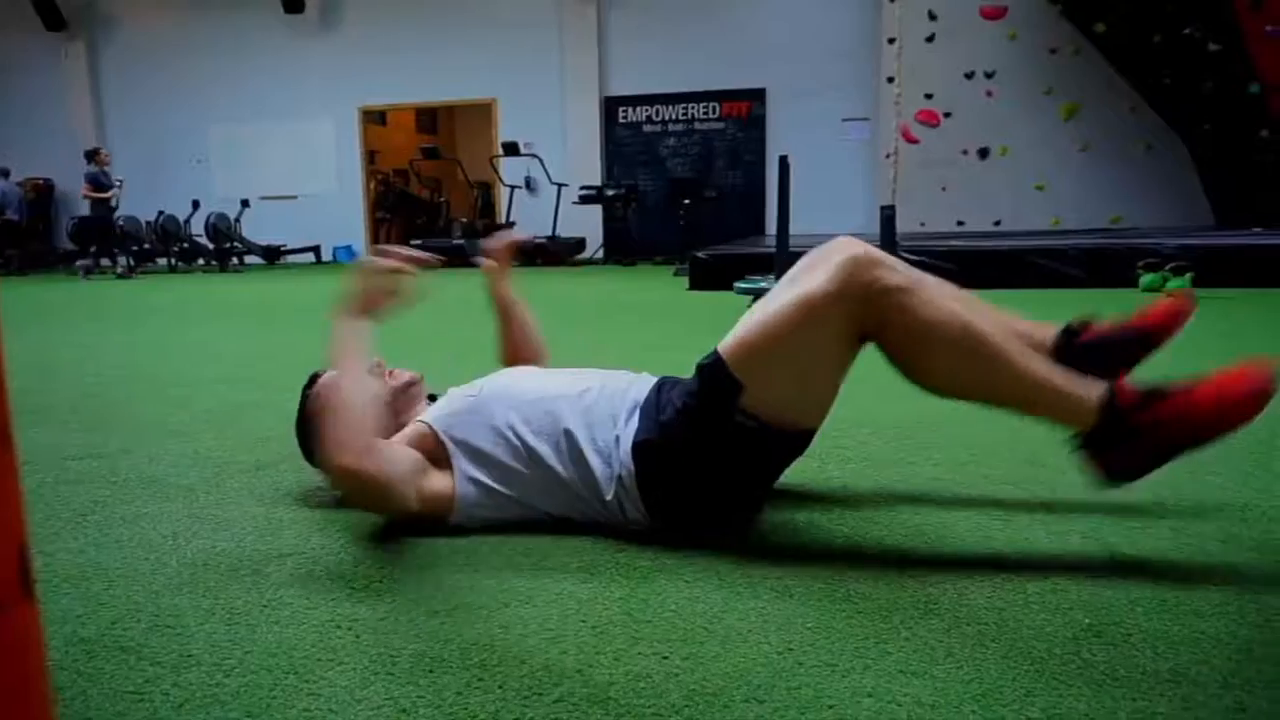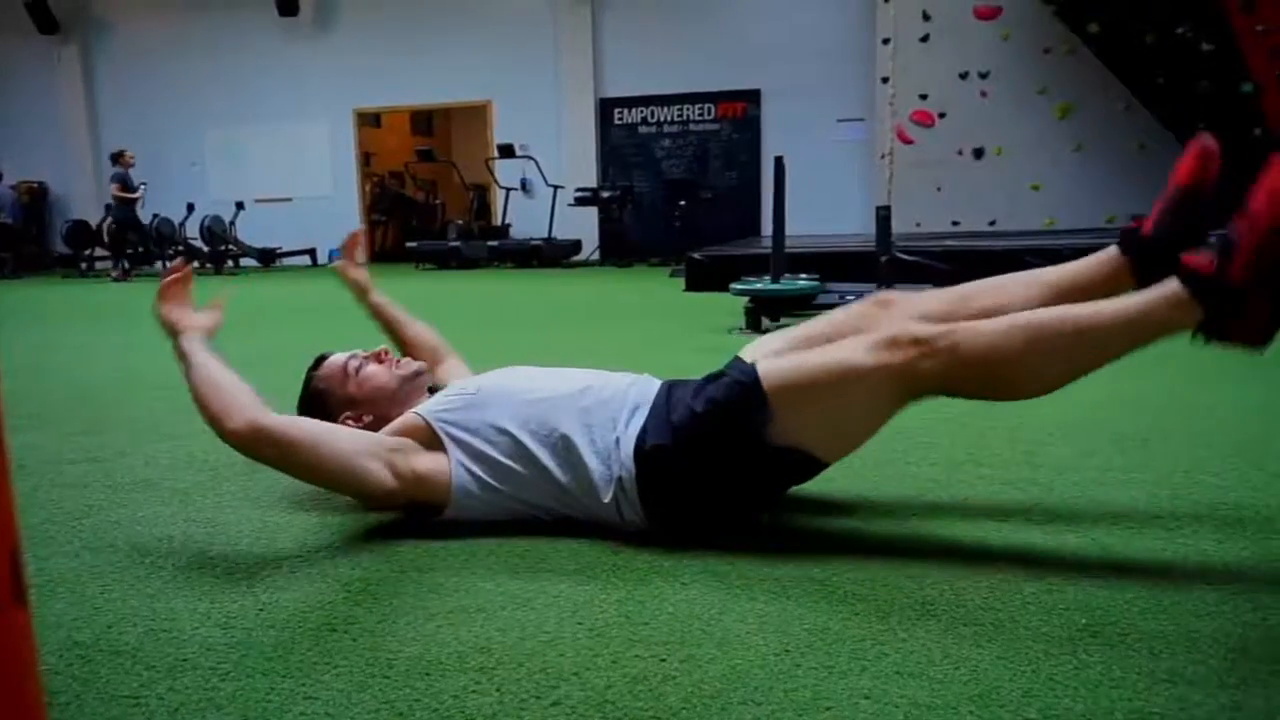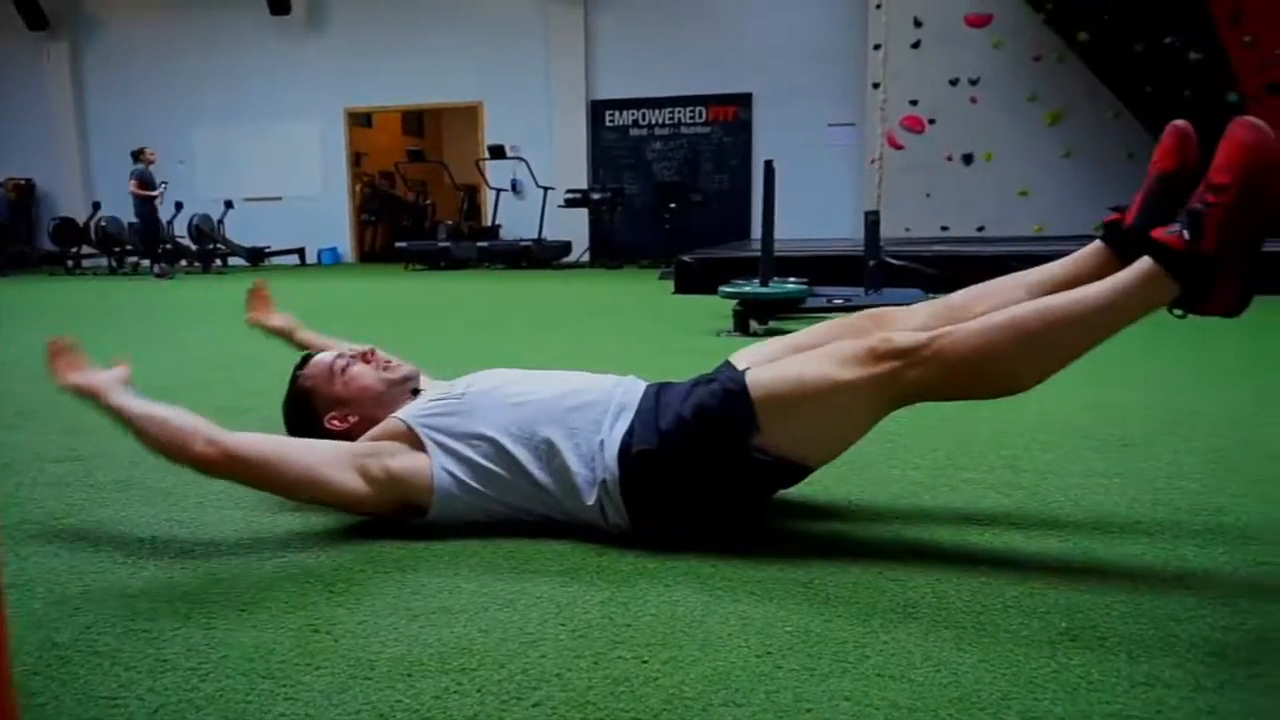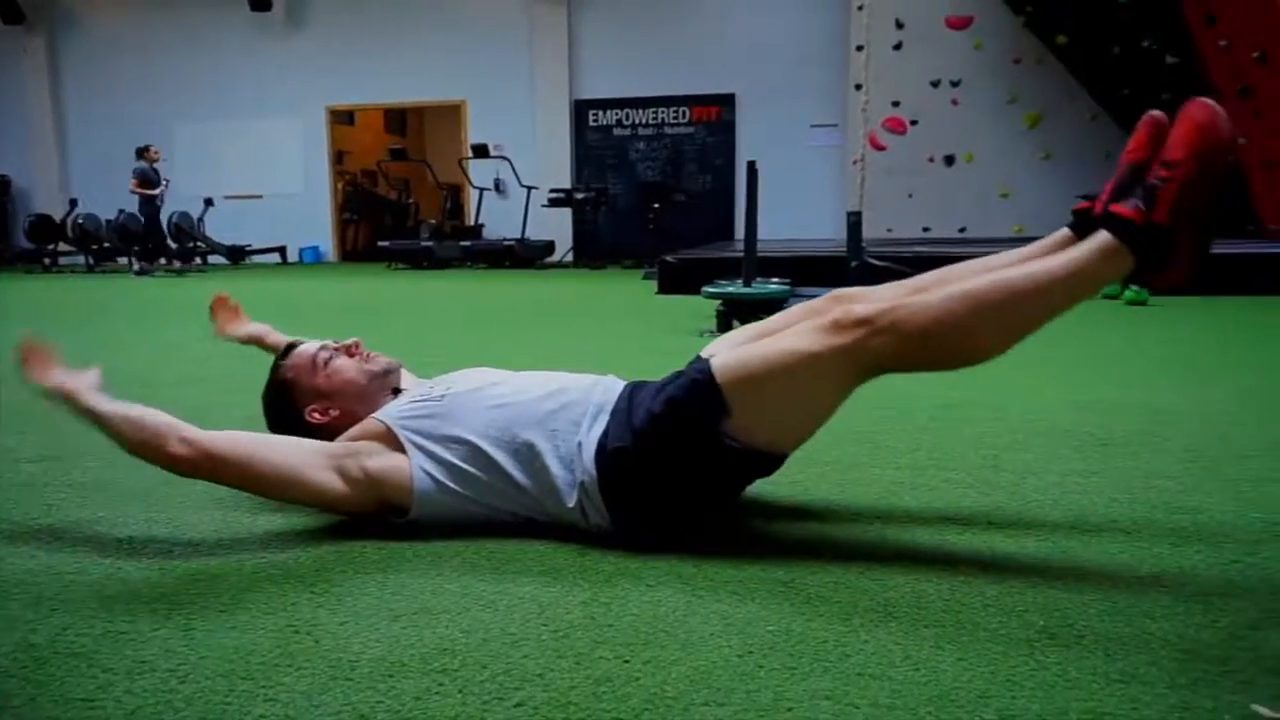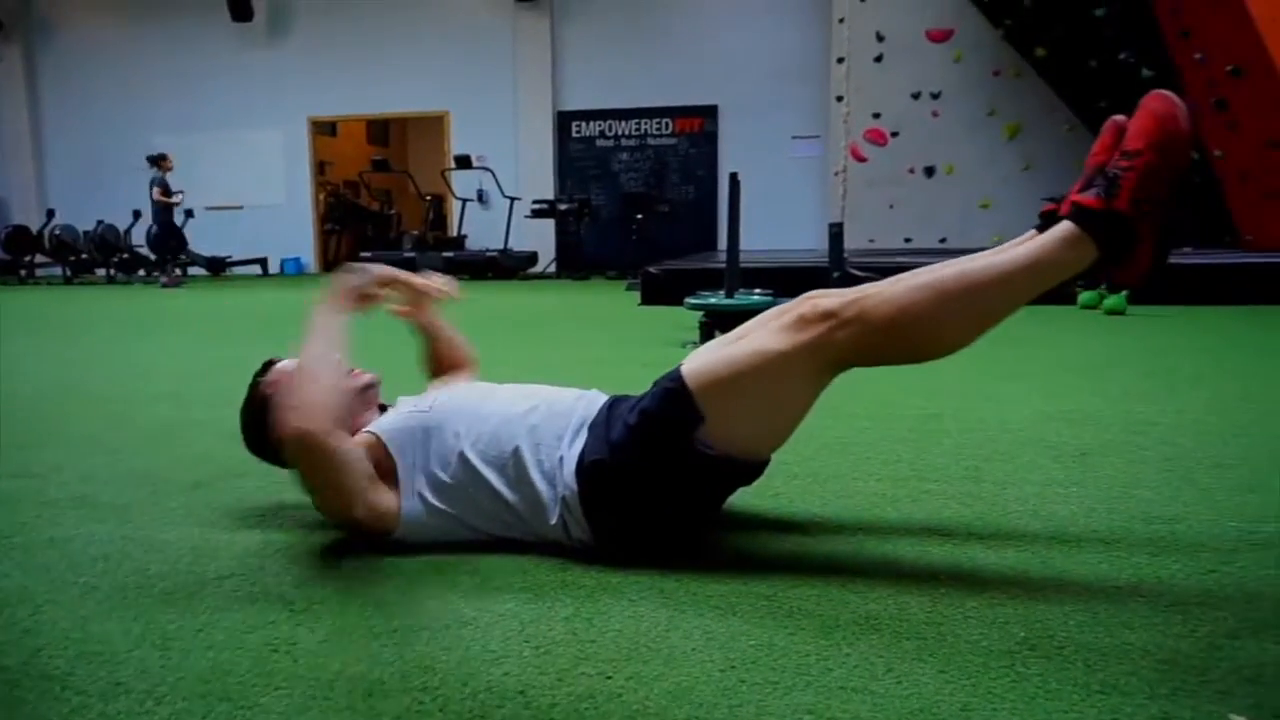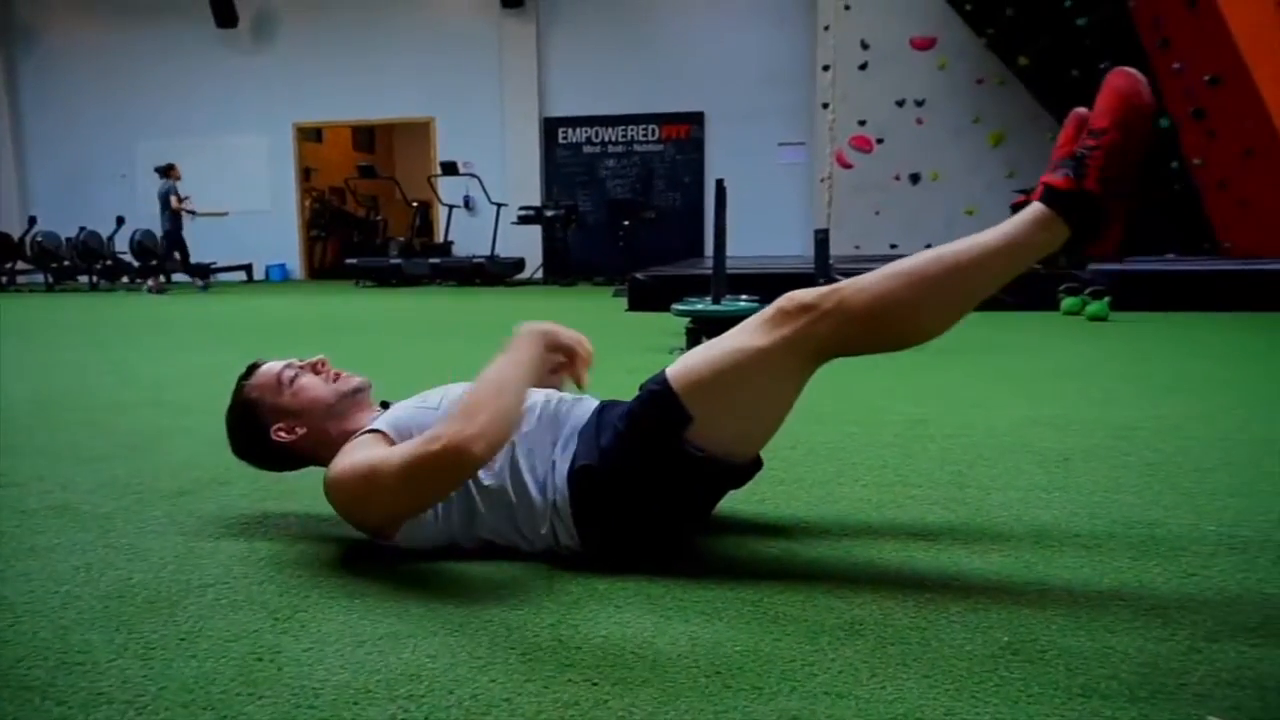
dt=0.3s
person 1, frame 1
left shoulder: (455, 417)
right shoulder: (413, 471)
left elbow: (540, 378)
right elbow: (350, 463)
left wrist: (501, 286)
right wrist: (352, 317)
left hip: (676, 426)
right hip: (680, 464)
left knee: (849, 269)
right knee: (861, 276)
left ankle: (1073, 355)
right ankle: (1110, 421)
person 1, frame 2
left shoulder: (456, 406)
right shoulder: (400, 464)
left elbow: (435, 352)
right elbow: (256, 427)
left wrist: (368, 289)
right wrist: (196, 341)
left hip: (686, 420)
right hip: (677, 465)
left knee: (898, 312)
right knee: (918, 348)
left ankle: (1143, 257)
person 1, frame 3
left shoulder: (432, 408)
right shoulder: (379, 464)
left elbow: (378, 359)
right elbow: (216, 445)
left wrist: (284, 324)
right wrist: (108, 392)
left hip: (668, 417)
right hip: (661, 464)
left knee: (887, 326)
right knee: (901, 360)
left ankle: (1123, 252)
right ankle: (1178, 266)
person 1, frame 4
left shoulder: (410, 411)
right shoulder: (356, 459)
left elbow: (340, 362)
right elbow: (180, 442)
left wrist: (253, 331)
right wrist: (81, 390)
left hip: (639, 430)
right hip: (639, 463)
left knee: (855, 306)
right knee: (859, 328)
left ankle: (1100, 233)
right ankle: (1124, 241)
person 1, frame 5
left shoulder: (405, 423)
right shoulder: (362, 483)
left elbow: (455, 369)
right elbow: (300, 435)
left wrist: (419, 303)
right wrist: (333, 309)
left hip: (625, 447)
right hip: (624, 478)
left knee: (823, 309)
right knee: (832, 322)
left ankle: (1066, 231)
right ankle: (1094, 233)
person 1, frame 6
left shoulder: (399, 427)
right shoulder: (356, 478)
left elbow: (507, 409)
right elbow: (470, 447)
left wrist: (543, 358)
right wrist: (528, 339)
left hip: (619, 457)
right hip: (613, 488)
left knee: (811, 316)
right knee: (806, 317)
left ankle: (1047, 213)
right ankle: (1061, 212)
